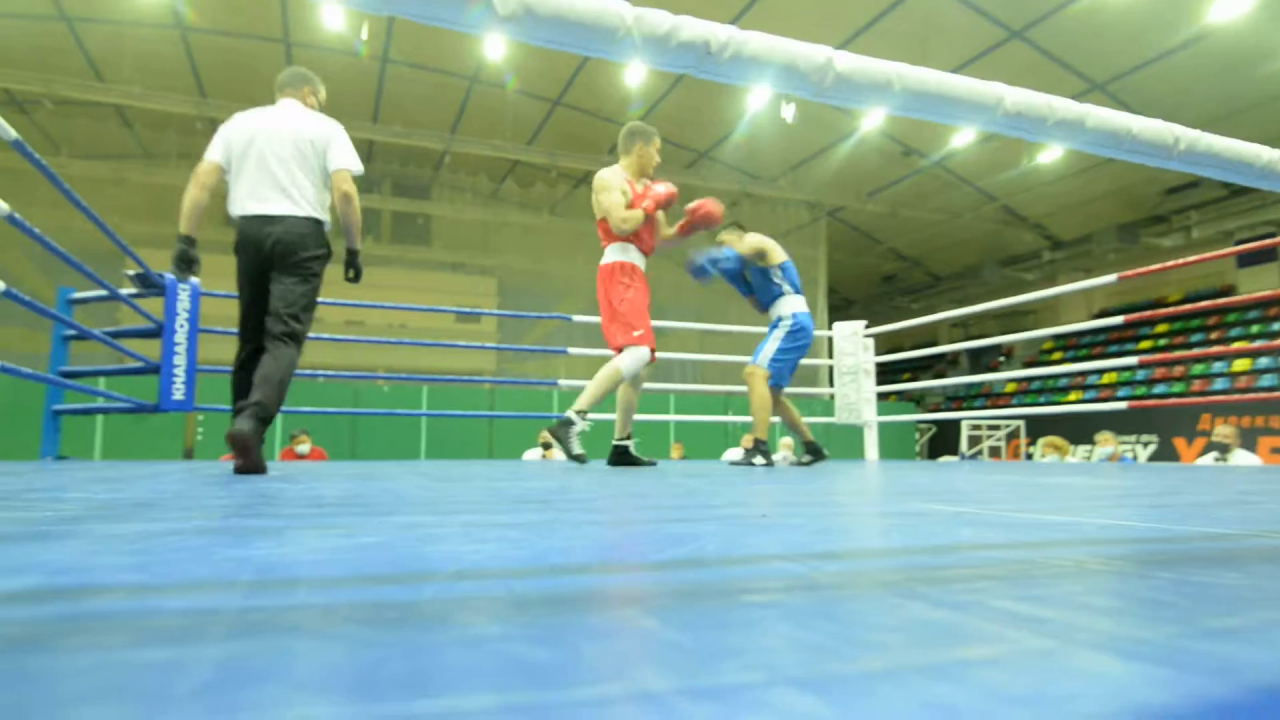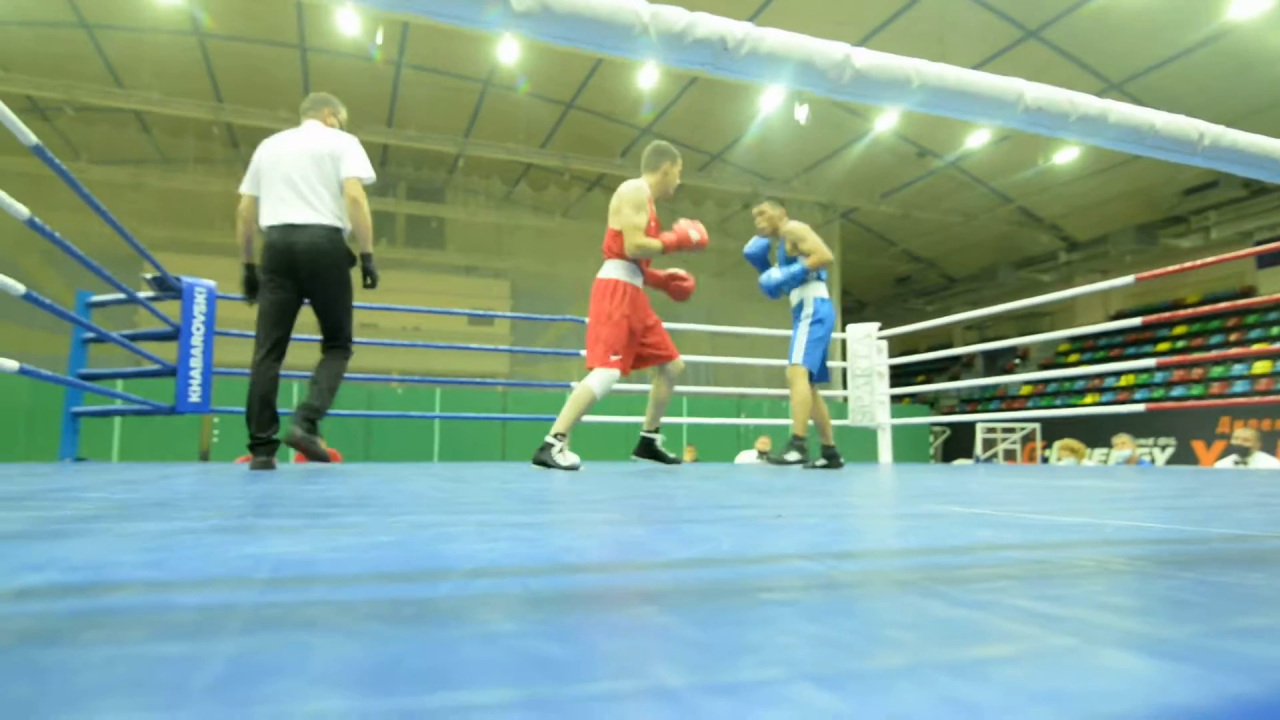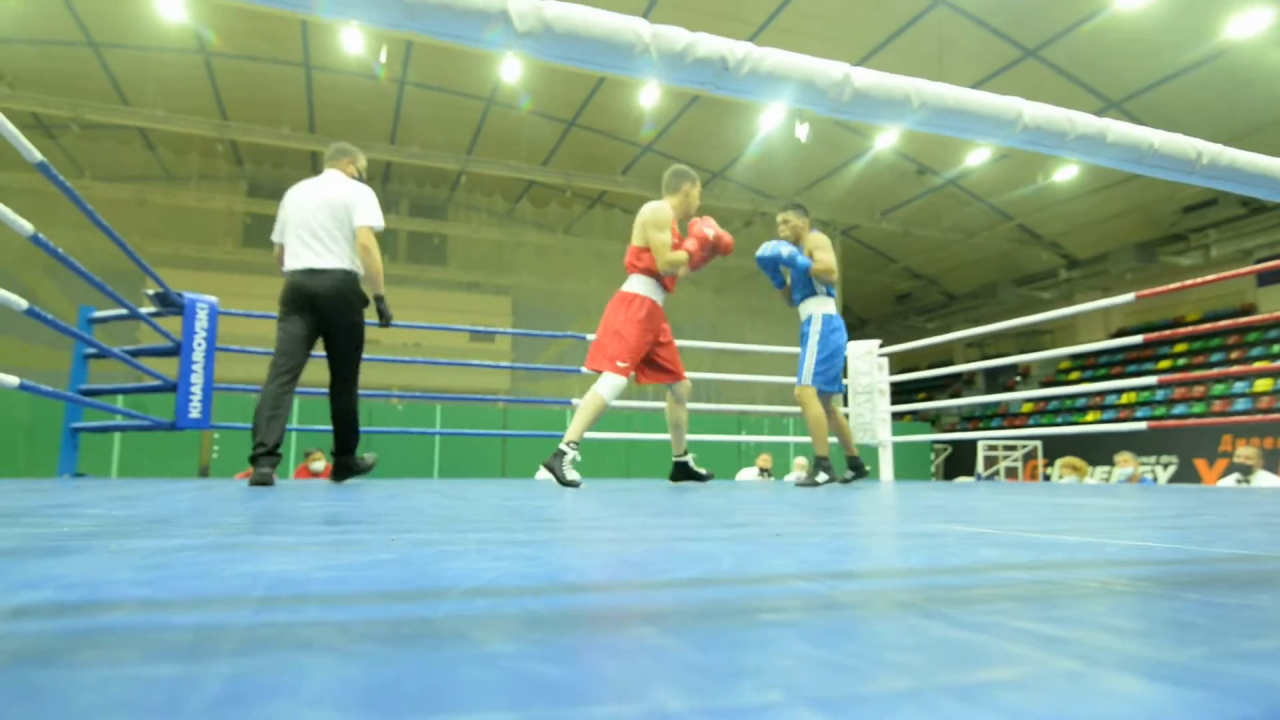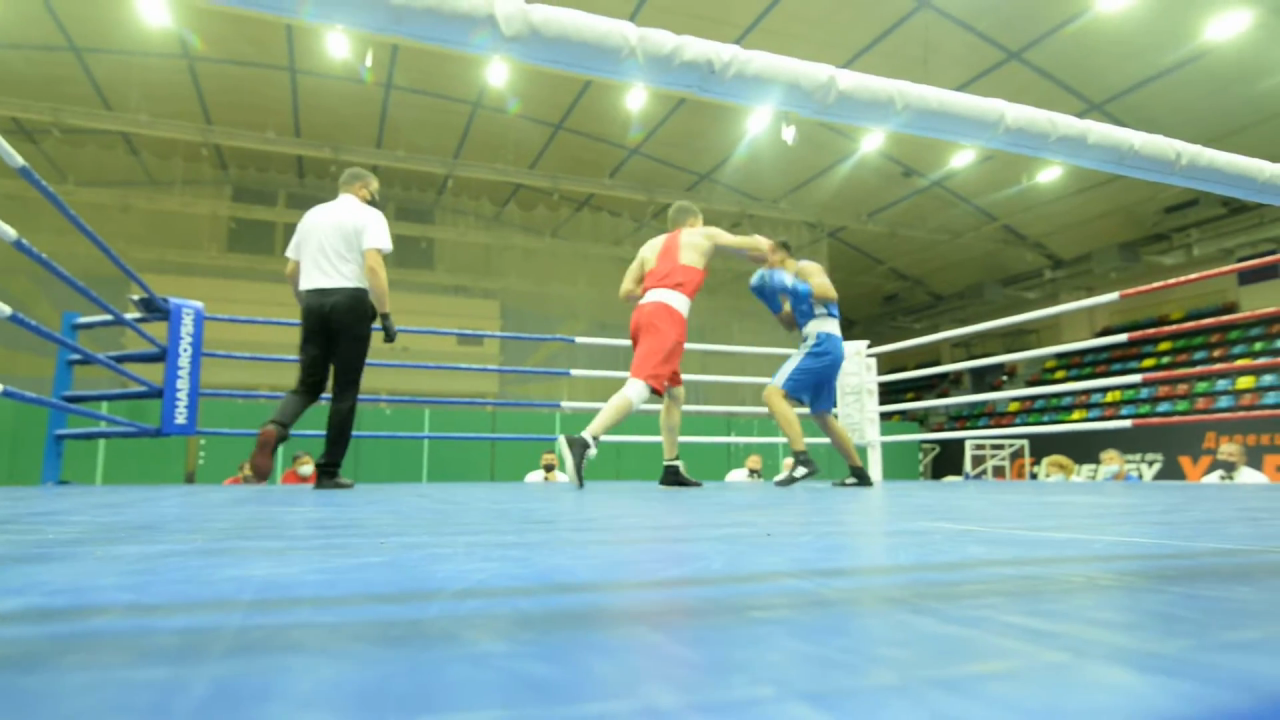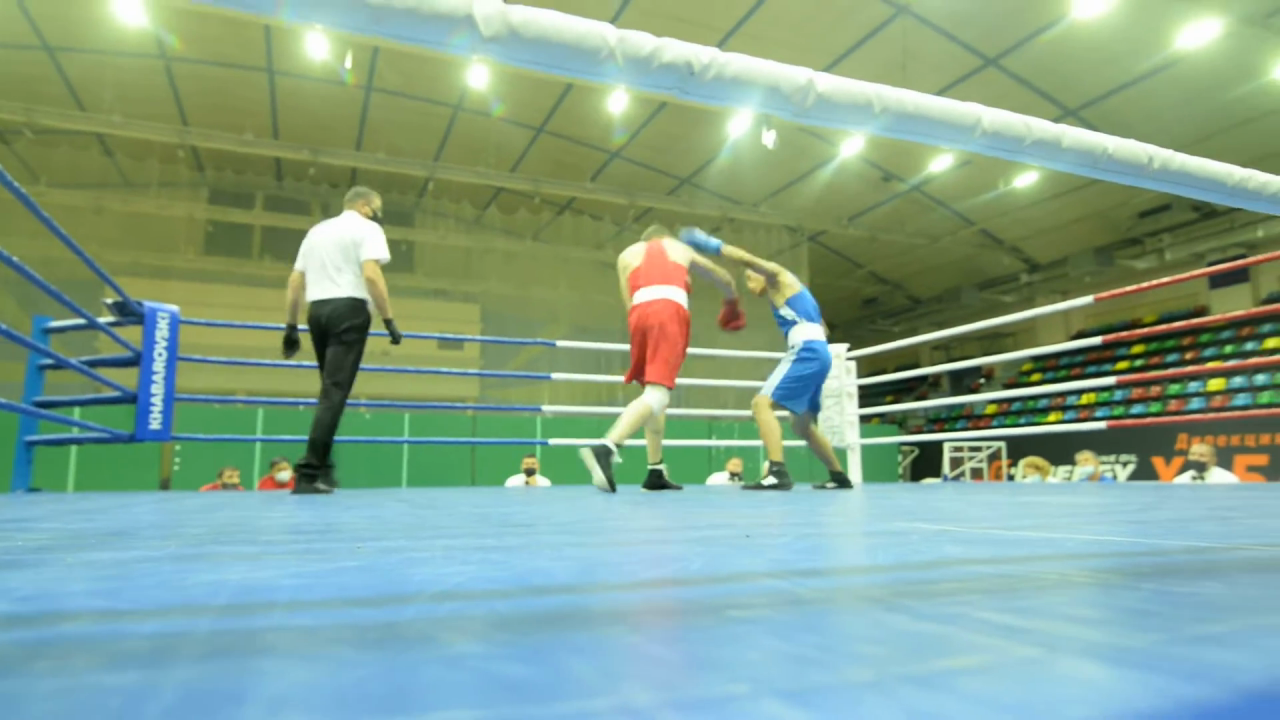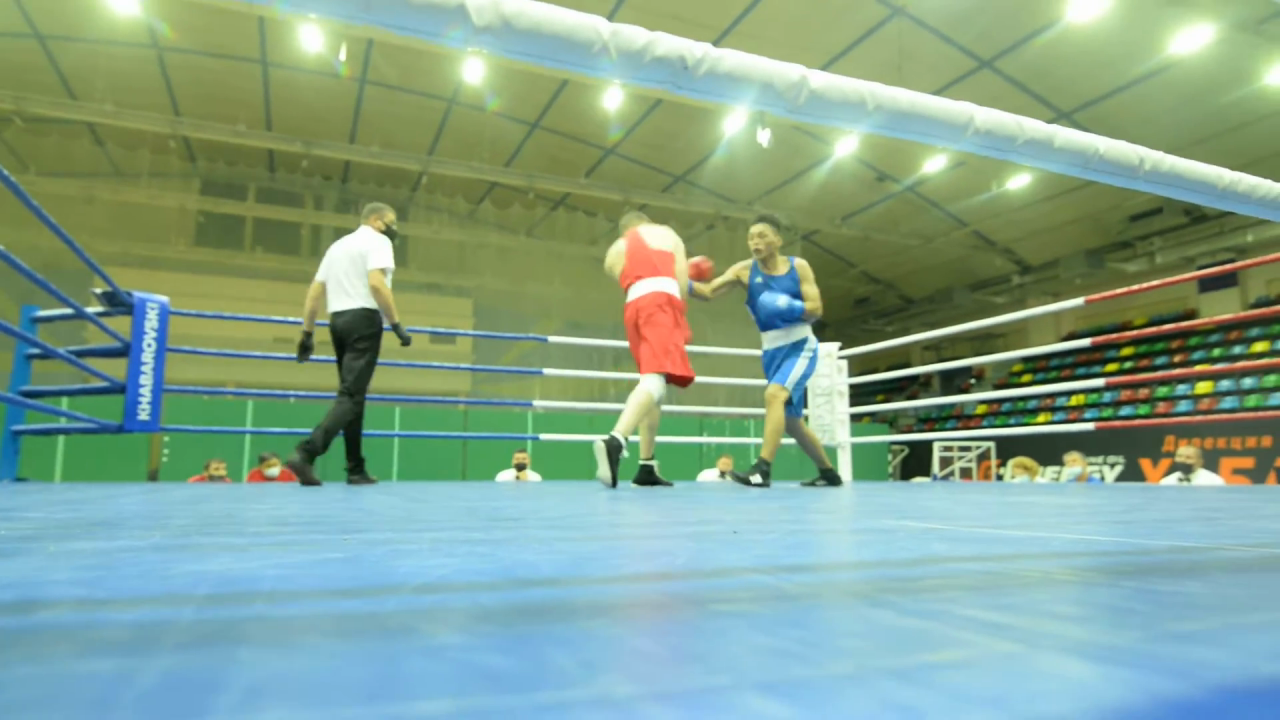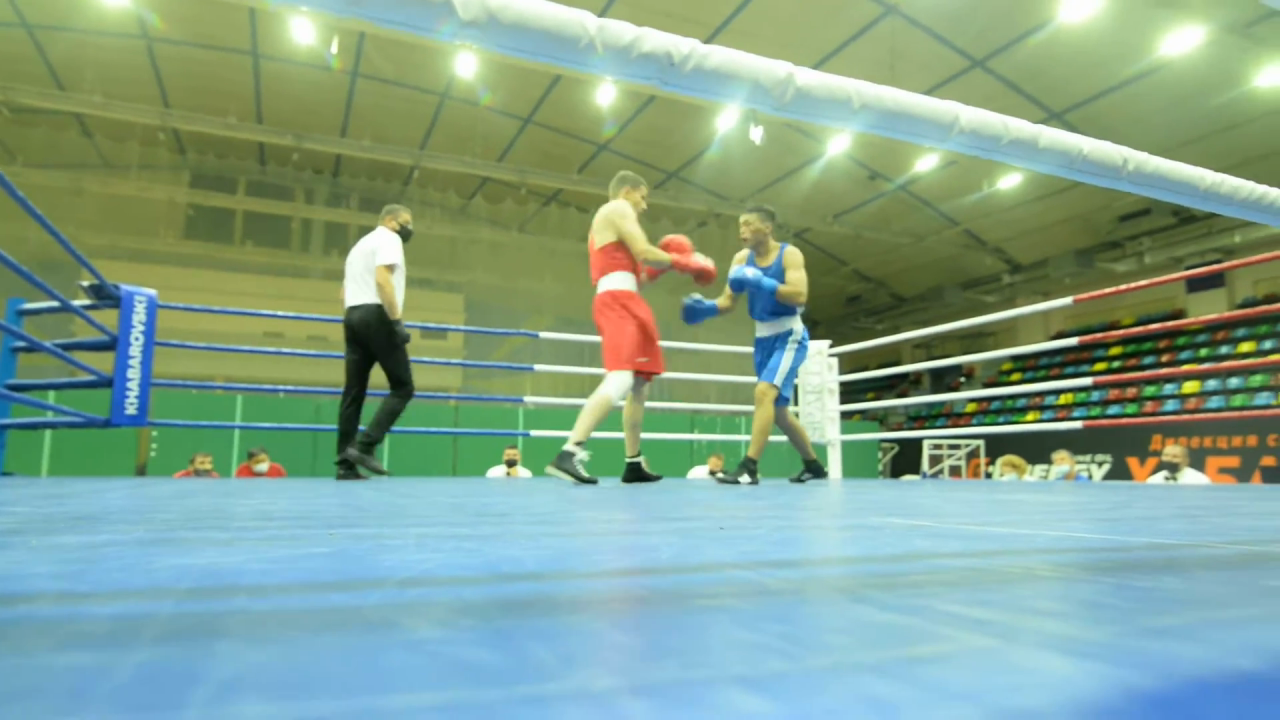
dt=0.2s
person 1, frame 1
left shoulder: (240, 122)
right shoulder: (325, 127)
left elbow: (202, 180)
right elbow: (345, 191)
left wrist: (186, 240)
right wrist: (354, 249)
left hip: (251, 235)
right hip: (302, 238)
left knee: (251, 345)
right knee: (284, 341)
left ankle: (244, 434)
right ankle: (251, 422)
person 1, frame 2
left shoulder: (269, 145)
right shoulder: (342, 142)
left elbow: (246, 211)
right elbow: (355, 196)
left wrist: (250, 266)
right wrist: (368, 255)
left hip: (277, 245)
right hip: (324, 244)
left knee: (268, 348)
right knee: (337, 344)
left ankle: (261, 448)
right ankle: (305, 422)
person 1, frame 3
left shoulder: (294, 192)
right shoulder: (357, 191)
left elbow: (280, 253)
right elbow: (366, 244)
right wrist: (380, 298)
left hip: (298, 286)
right hip: (340, 287)
left knee: (282, 373)
right knee: (343, 379)
left ankle: (264, 459)
right ankle: (345, 461)
person 1, frame 4
left shoulder: (311, 215)
right shoulder: (369, 216)
left elbow: (291, 270)
right elbow: (373, 265)
right wrist: (386, 316)
left hip: (313, 302)
right hip: (350, 303)
left knee: (308, 387)
right knee: (345, 391)
left ankle: (273, 430)
right ankle: (328, 472)
person 1, frame 5
left shoulder: (316, 231)
right shoulder: (367, 229)
left elbow: (294, 282)
right elbow: (371, 275)
left wrist: (291, 327)
right wrist: (389, 321)
left hip: (317, 312)
right hip: (349, 312)
left knee: (329, 392)
right knee: (334, 393)
left ankle: (319, 466)
right ankle: (309, 474)
person 1, frame 6
left shoulder: (338, 245)
right shoulder: (377, 241)
left elbow: (314, 293)
right elbow: (376, 283)
left wrist: (307, 333)
right wrist: (397, 325)
left hip: (339, 321)
right hip: (363, 321)
left knee: (353, 396)
right knee: (350, 396)
left ankle: (356, 469)
right ankle: (305, 453)
person 1, frame 7
left shoulder: (360, 245)
right shoulder: (389, 239)
left elbow: (346, 292)
right elbow: (382, 279)
left wrist: (348, 331)
right wrist: (397, 322)
left hip: (354, 317)
right hip: (376, 316)
left knee: (353, 392)
right knee: (403, 388)
left ankle: (346, 464)
right ankle: (364, 446)
person 2, frame 1
left shoulder: (645, 186)
right shoulder: (609, 177)
left elbow: (659, 239)
right elbow: (623, 225)
left wrist: (689, 224)
right wrist: (652, 203)
left hip: (633, 278)
right hip: (621, 273)
left knee: (638, 367)
right knee: (637, 354)
left ankle: (622, 446)
right ankle: (569, 421)
person 2, frame 2
left shoulder: (645, 199)
right shoulder: (634, 190)
right elbow: (633, 248)
left wrist: (662, 279)
right wrist: (676, 240)
left hip: (632, 293)
right hip: (616, 290)
left knee: (672, 365)
right knee: (606, 373)
left ankle: (649, 440)
right ankle: (552, 445)
person 2, frame 3
left shoulder: (667, 219)
right shoulder: (657, 211)
left elbow: (678, 269)
right elbow: (665, 265)
left wrist: (709, 246)
right wrist: (696, 244)
left hip: (651, 312)
right hip: (635, 305)
left knee: (681, 386)
right knee: (613, 380)
left ankle: (682, 463)
right ankle: (563, 453)
person 2, frame 4
left shoulder: (649, 245)
right shoulder: (703, 235)
left elbow: (625, 292)
right elbow: (751, 245)
right wrist: (766, 248)
left hip: (645, 313)
right hip: (667, 318)
left knee: (675, 394)
right knee: (638, 388)
left ankle: (672, 468)
right ankle: (582, 441)
person 2, frame 5
left shoulder: (626, 254)
right shoulder: (679, 248)
right elbow: (725, 279)
right wrist: (733, 306)
left hip: (640, 311)
right hip: (670, 310)
left knee: (655, 392)
right knee: (656, 393)
left ankle: (655, 471)
right ankle: (606, 449)
person 2, frame 6
left shoulder: (613, 253)
right shoulder: (665, 232)
right elbow: (681, 275)
right wrist: (680, 317)
left hip: (635, 307)
right hip: (662, 302)
left knee: (654, 385)
right knee: (655, 380)
left ankle: (646, 467)
right ankle: (614, 442)
person 2, frame 7
left shoulder: (603, 229)
right shoulder: (618, 209)
right elbow: (643, 256)
left wrist: (666, 257)
right wrist: (684, 263)
left hip: (611, 302)
right hip: (618, 301)
left knee: (638, 385)
right knee: (620, 378)
left ankle: (634, 463)
right ankle: (569, 453)
person 3, frame 1
left shoulder: (758, 242)
right shoulder: (755, 261)
left elbow: (741, 251)
right elbow: (763, 306)
left wrist: (708, 261)
right wrist: (740, 283)
left hip: (793, 322)
right hip: (788, 323)
left knee: (755, 374)
right knee: (772, 392)
left ankle: (760, 450)
right ankle: (812, 447)
person 3, frame 2
left shoulder: (793, 228)
right shoulder: (782, 243)
left elbow: (826, 257)
right elbow: (784, 290)
left wrist: (791, 272)
right wrist: (764, 268)
left hip: (814, 309)
right hip: (807, 311)
left knee: (797, 372)
right knee: (808, 385)
left ankle: (799, 445)
right ankle: (830, 453)
person 3, frame 3
left shoulder: (816, 240)
right shoulder: (799, 254)
left elbow: (831, 272)
right elbow: (792, 299)
left wrist: (795, 260)
right wrist: (776, 272)
left hip: (821, 324)
right hip: (816, 327)
left knee: (805, 392)
right knee: (825, 402)
left ankle: (822, 465)
right ankle: (855, 463)
person 3, frame 4
left shoulder: (806, 268)
right shoulder: (793, 277)
left elbow: (830, 295)
right elbow: (790, 324)
left wrist: (793, 286)
right wrist: (770, 298)
left hip: (821, 342)
right hip: (828, 347)
left knee: (773, 395)
right knee: (822, 417)
left ankle: (802, 460)
right ankle: (859, 473)
person 3, frame 5
left shoulder: (777, 275)
right shoulder: (784, 292)
left elbow: (746, 259)
right elbow: (821, 330)
left wrist: (712, 245)
left hip: (807, 351)
right hip: (819, 355)
left knee: (761, 404)
right knee: (802, 426)
left ankle: (777, 472)
right ankle: (839, 476)
person 3, frame 6
left shoulder: (798, 266)
right shoulder: (745, 270)
left elbow: (817, 309)
right elbow: (709, 292)
left wrist: (790, 307)
left hip: (802, 347)
right hip: (773, 353)
left knee: (775, 396)
right knee: (793, 423)
left ankle: (762, 469)
right ankle: (829, 473)
person 3, frame 7
left shoulder: (790, 254)
right shoulder: (742, 259)
left elbow: (799, 296)
right elbow: (727, 301)
left wrist: (760, 281)
right wrist: (705, 307)
left hip: (790, 337)
right hip: (763, 341)
left knee: (764, 393)
right knee: (779, 413)
left ankle: (748, 468)
right ankle: (813, 465)
